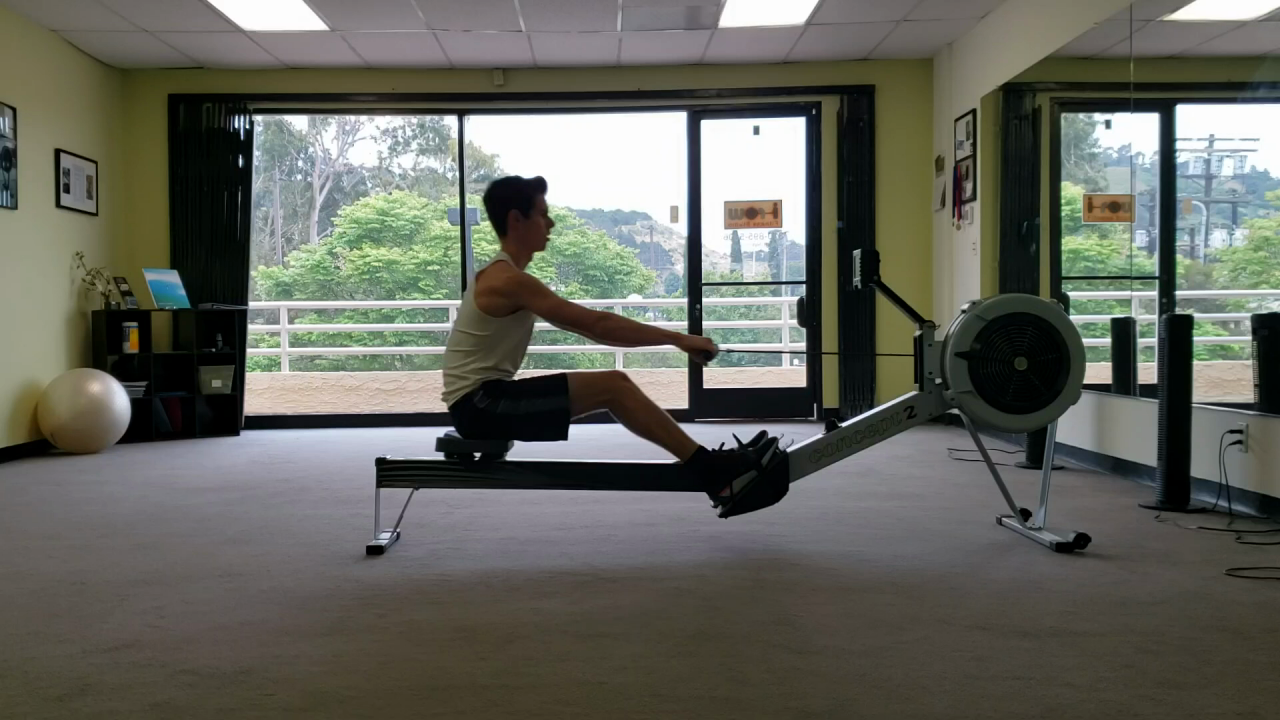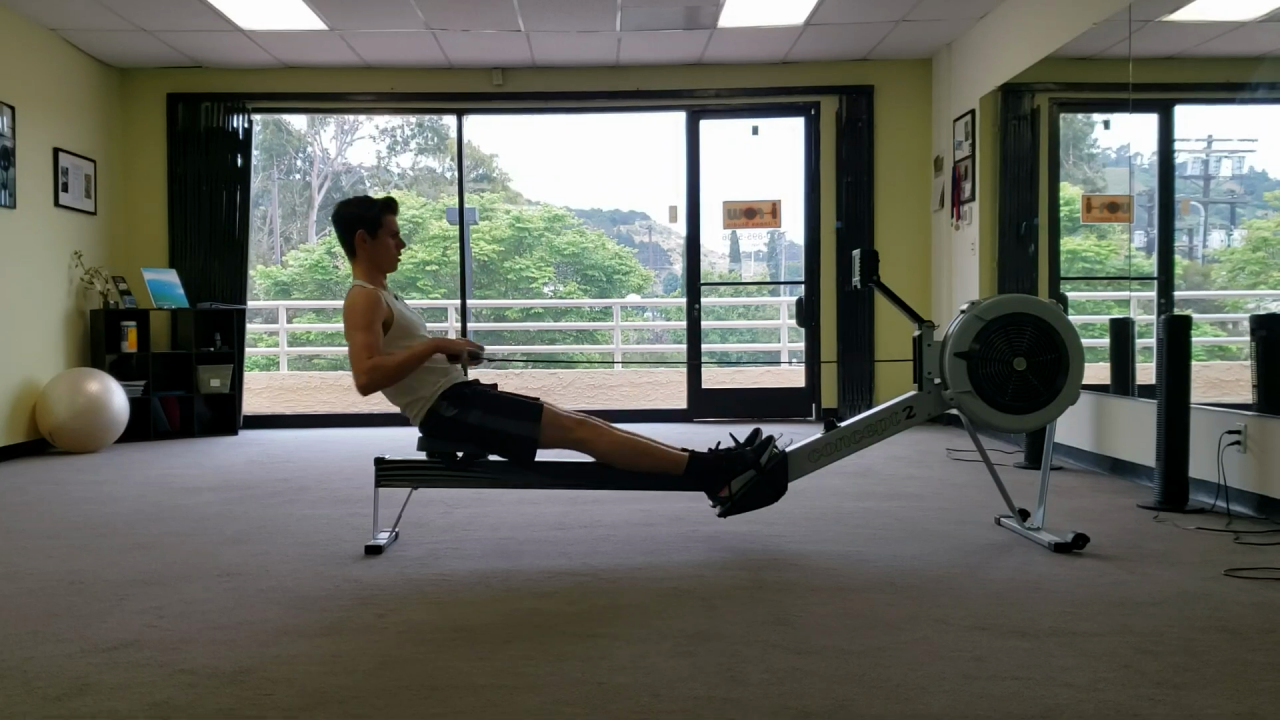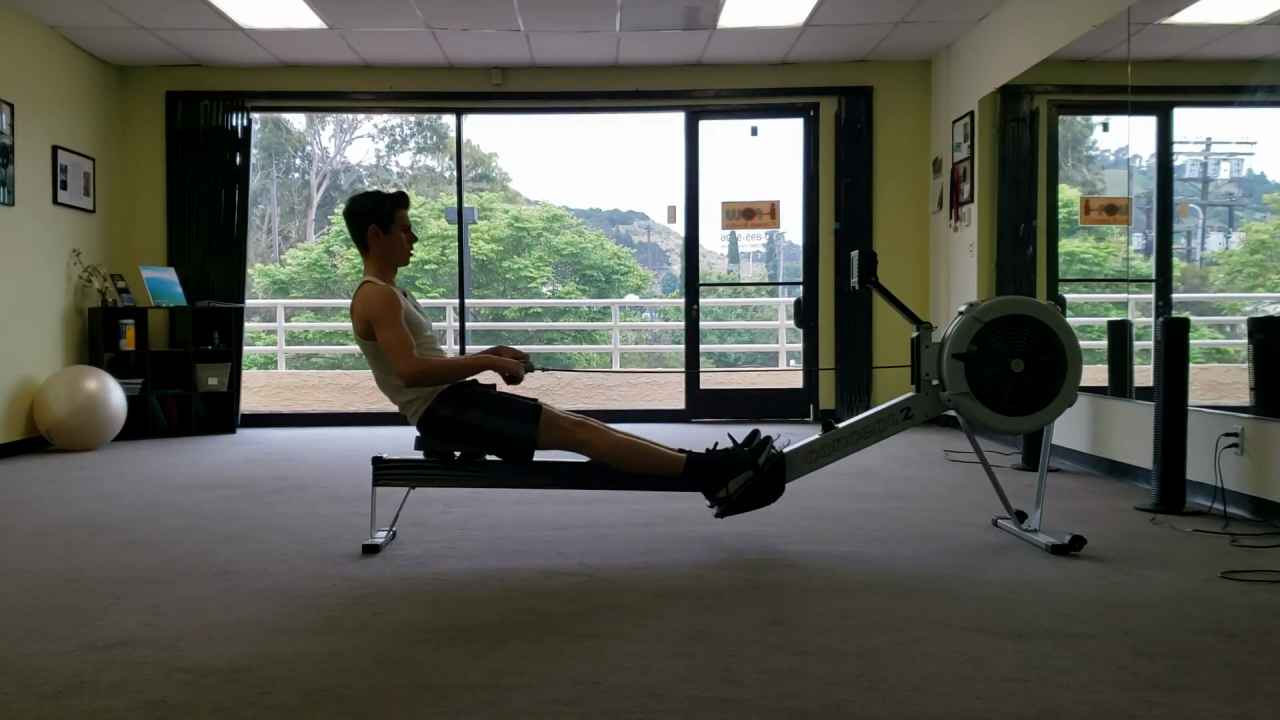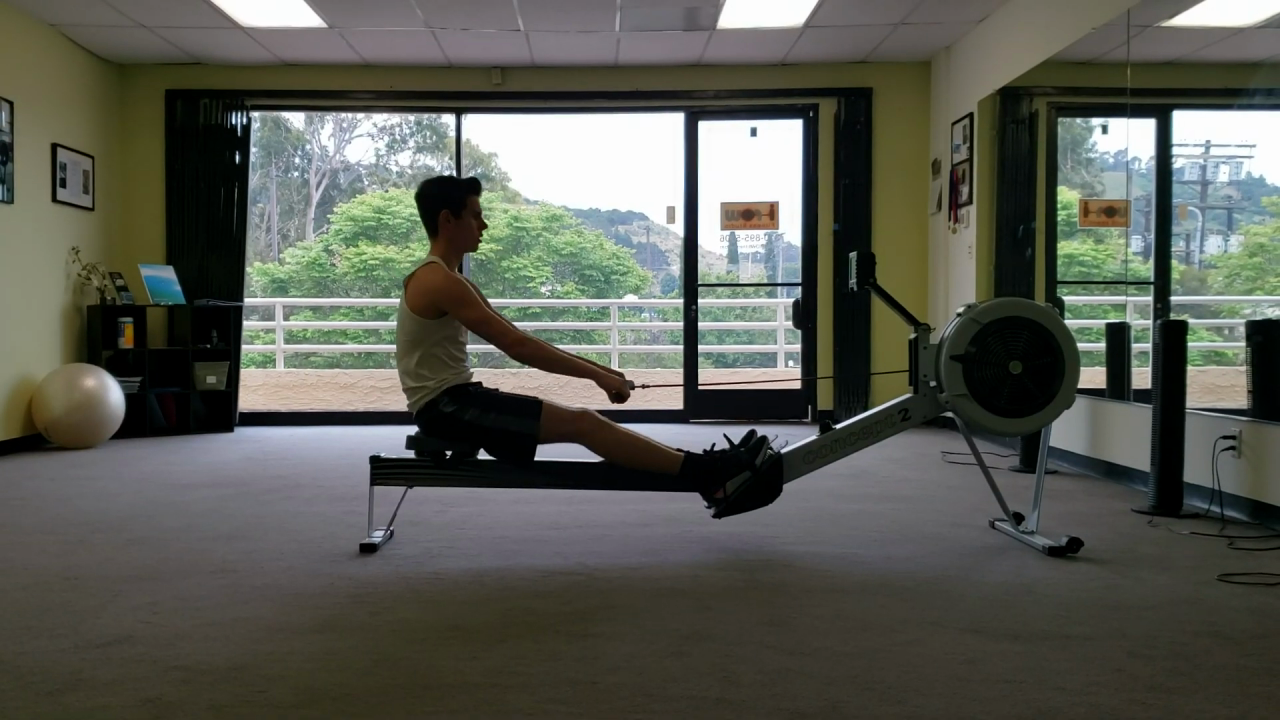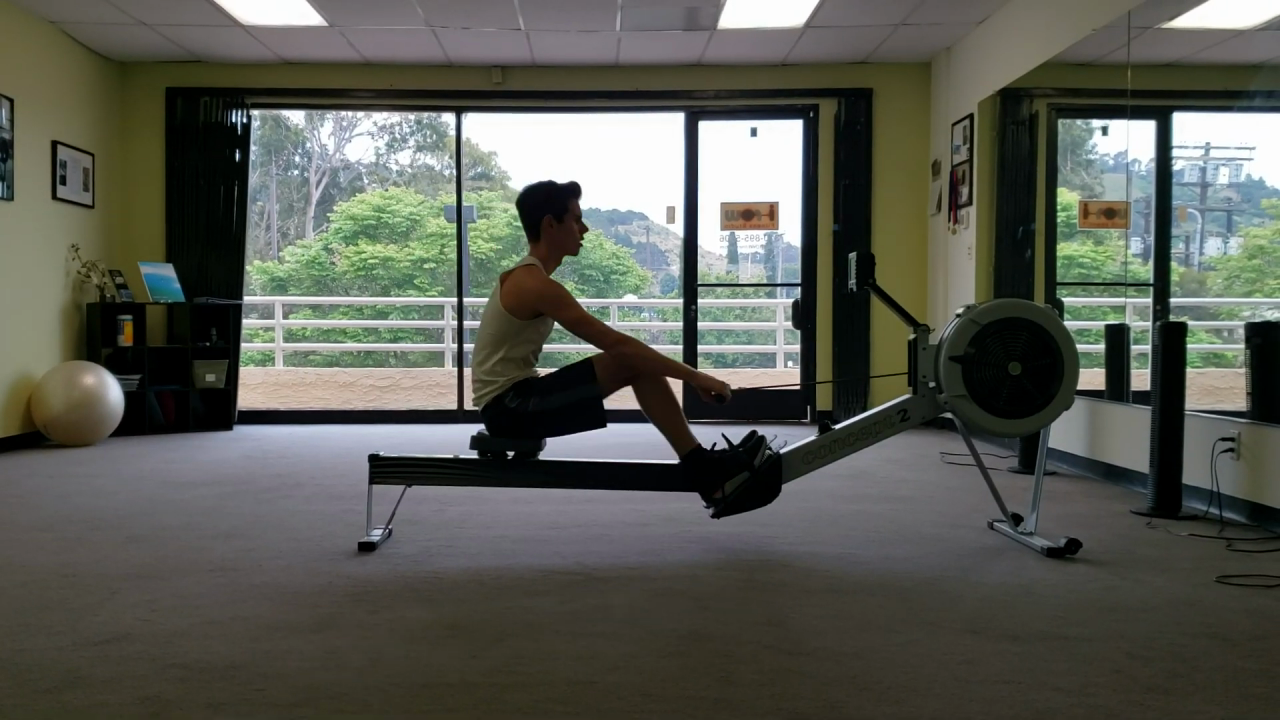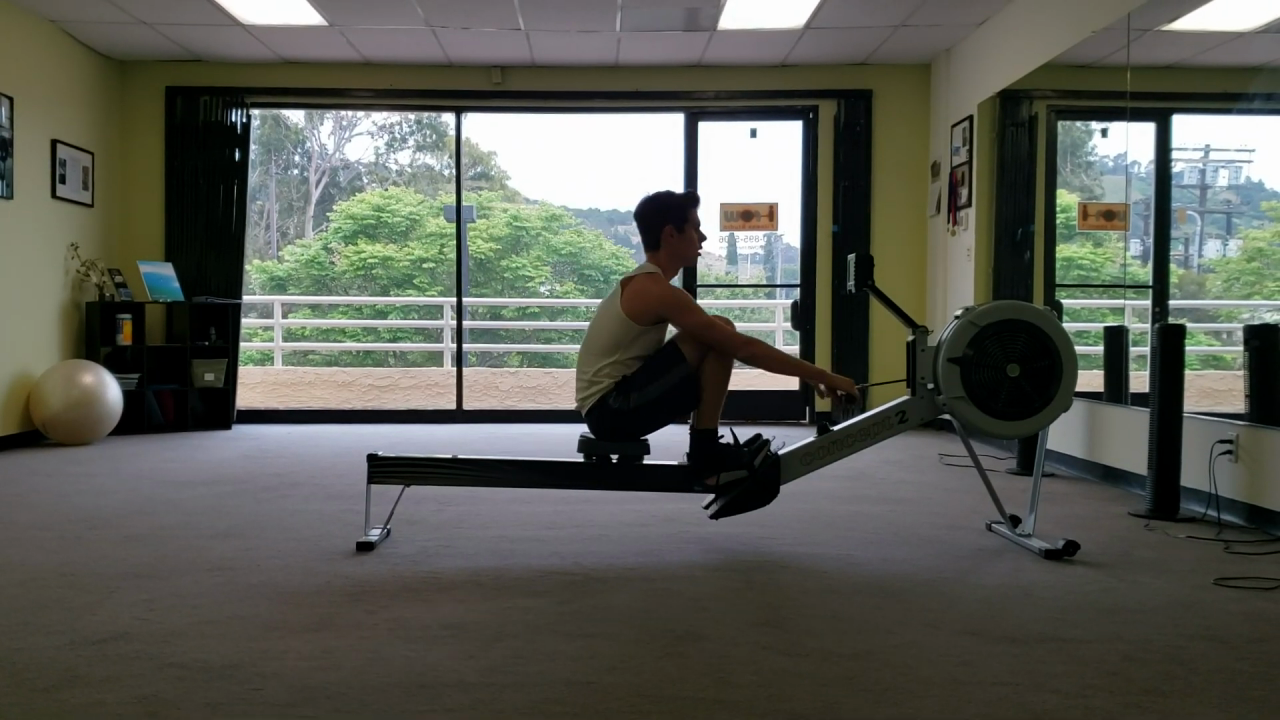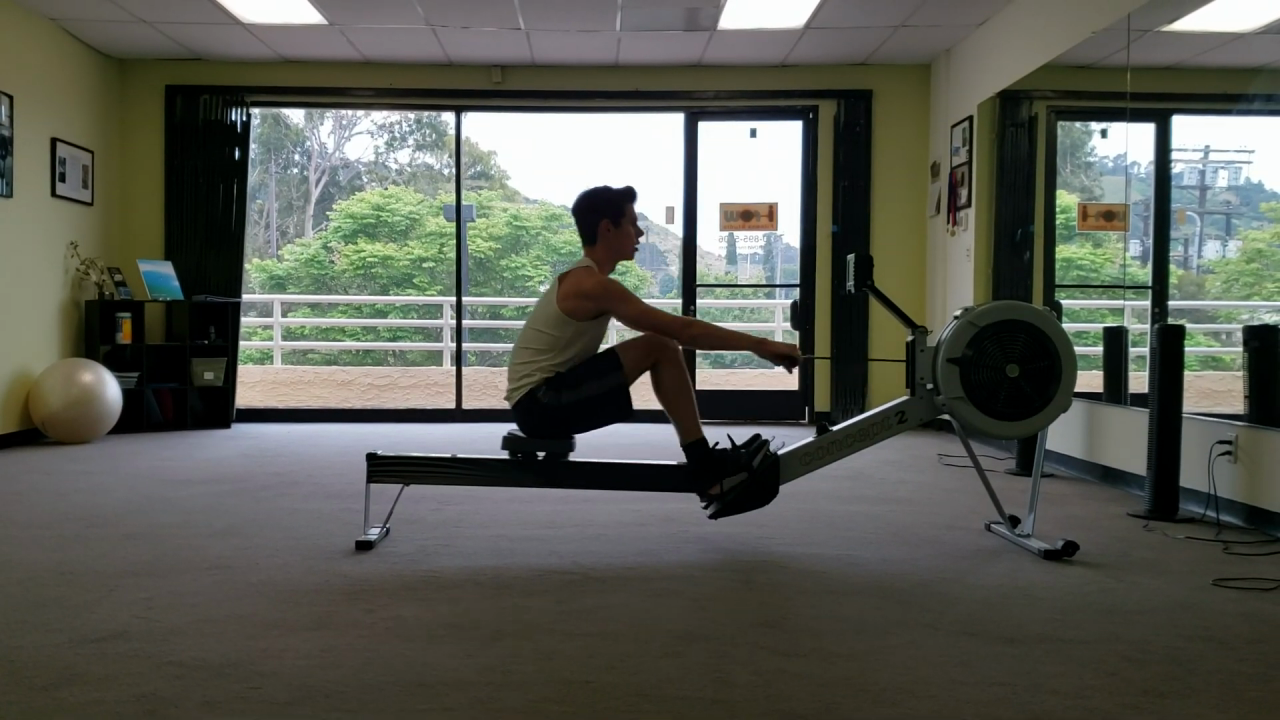
dt=0.5s
person 1, frame 1
left shoulder: (508, 273)
right shoulder: (506, 279)
left elbow: (587, 321)
right elbow: (594, 325)
left wrist: (668, 337)
right wrist: (680, 340)
left hip: (489, 398)
right hip: (478, 404)
left knee: (613, 388)
right knee: (614, 385)
left ankle: (711, 465)
right ankle: (713, 470)
person 1, frame 2
left shoulder: (381, 296)
right shoulder: (365, 300)
right elbow: (367, 379)
left wrist: (451, 350)
right wrist: (435, 345)
left hip: (456, 398)
right hip: (445, 410)
left knee: (584, 422)
right knee: (577, 431)
left ankle: (704, 464)
right ankle: (706, 471)
person 1, frame 3
left shoulder: (392, 293)
right shoulder: (376, 296)
right elbow: (412, 372)
left wrist: (485, 357)
right wrist: (490, 362)
left hip: (454, 399)
right hip: (443, 410)
left knee: (581, 424)
right knee: (576, 431)
left ankle: (703, 465)
right ankle: (706, 471)
person 1, frame 4
left shoulder: (448, 280)
right shoulder: (437, 281)
left elbow: (518, 340)
right elbow: (518, 347)
left wrist: (592, 367)
right wrist: (596, 375)
left hip: (458, 400)
right hip: (445, 408)
left knee: (585, 420)
right knee: (581, 423)
left ankle: (704, 469)
right ankle: (704, 472)
person 1, frame 5
left shoulder: (529, 277)
right shoulder: (533, 284)
left elbow: (611, 345)
right elbow: (616, 344)
left wrist: (688, 374)
right wrist: (696, 378)
left hip: (516, 403)
right hip: (508, 410)
left knee: (641, 361)
right knee: (634, 360)
left ankle: (705, 466)
right ankle: (706, 467)
person 1, frame 6
left shoulder: (643, 283)
right shoulder: (656, 291)
right elbow: (745, 348)
right wrist: (823, 376)
left hip: (612, 405)
right hip: (612, 411)
left knee: (720, 335)
right knee: (723, 333)
left ankle: (707, 454)
right ankle: (706, 451)
person 1, frame 7
left shoulder: (584, 278)
right shoulder: (593, 284)
left elbow: (667, 330)
right elbow: (683, 330)
left wrist: (754, 346)
right wrist: (761, 345)
left hip: (543, 401)
right hip: (539, 405)
left knee: (663, 344)
right knee: (663, 350)
left ankle: (709, 465)
right ankle: (706, 463)
